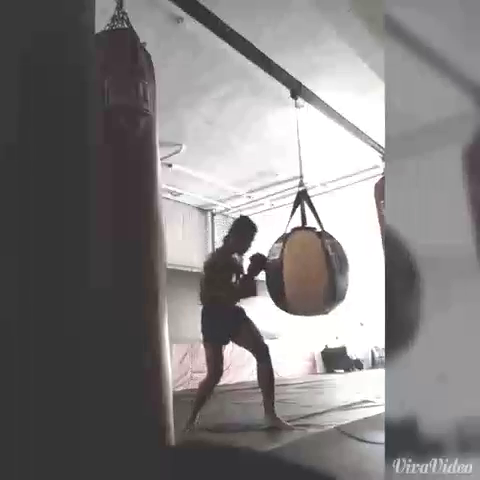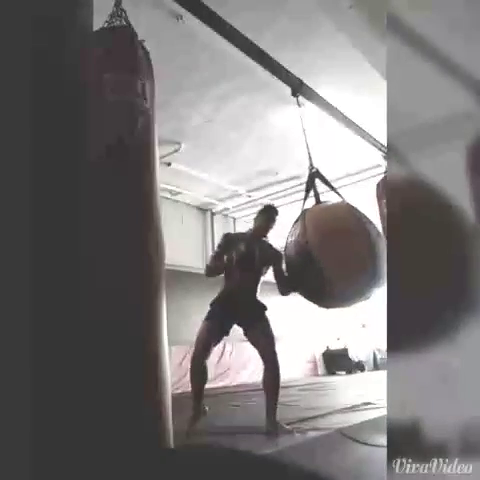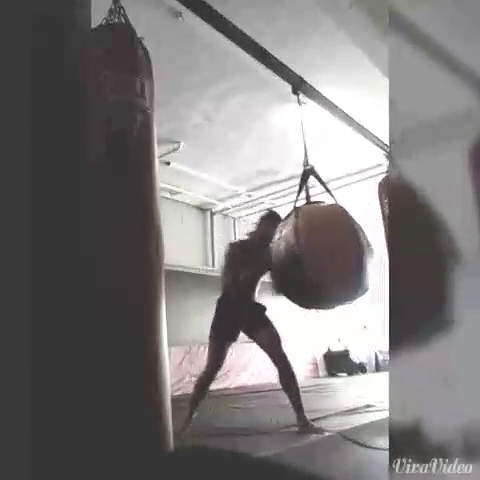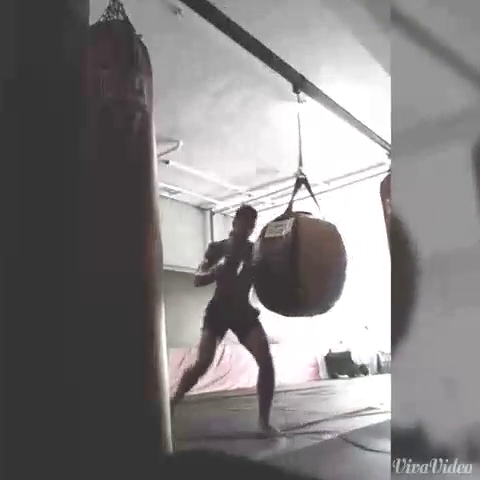
dt=0.7s
person 1, frame 1
left shoulder: (236, 257)
right shoulder: (215, 261)
right elbow: (205, 298)
left wrist: (253, 272)
right wrist: (236, 292)
left hip: (232, 313)
right hip: (213, 316)
left knee: (263, 352)
right knee: (214, 374)
left ankle: (270, 415)
right ankle: (193, 417)
person 1, frame 2
left shoulder: (273, 253)
right shoulder: (230, 239)
left elbow: (284, 290)
right elbow: (209, 271)
left wrist: (290, 283)
right wrist: (229, 261)
left hip: (251, 304)
right hip: (225, 302)
left knee: (271, 358)
right knee: (198, 357)
left ankle: (271, 419)
right ankle: (197, 411)
person 1, frame 3
left shoulder: (266, 253)
right shoulder: (236, 249)
right elbow: (229, 283)
right wrist: (258, 269)
left hip: (251, 309)
right hip: (227, 308)
left knee: (281, 360)
right knee: (212, 369)
left ankle: (301, 418)
right ankle: (189, 417)
person 1, frame 4
left shoulder: (255, 250)
right shoulder: (217, 249)
right elbow: (198, 280)
right wrist: (220, 268)
left hip: (243, 310)
right hip: (220, 307)
left knee: (266, 361)
right knee: (202, 364)
left ankle: (264, 421)
right ankle: (169, 407)
